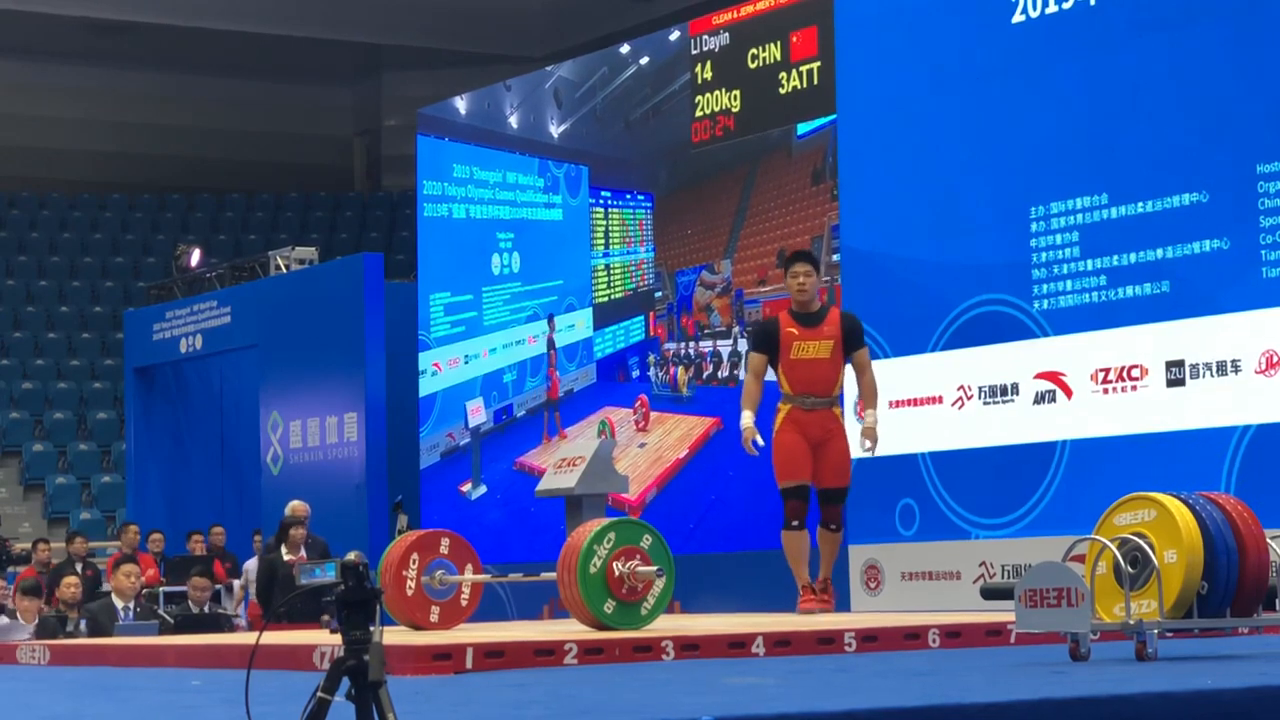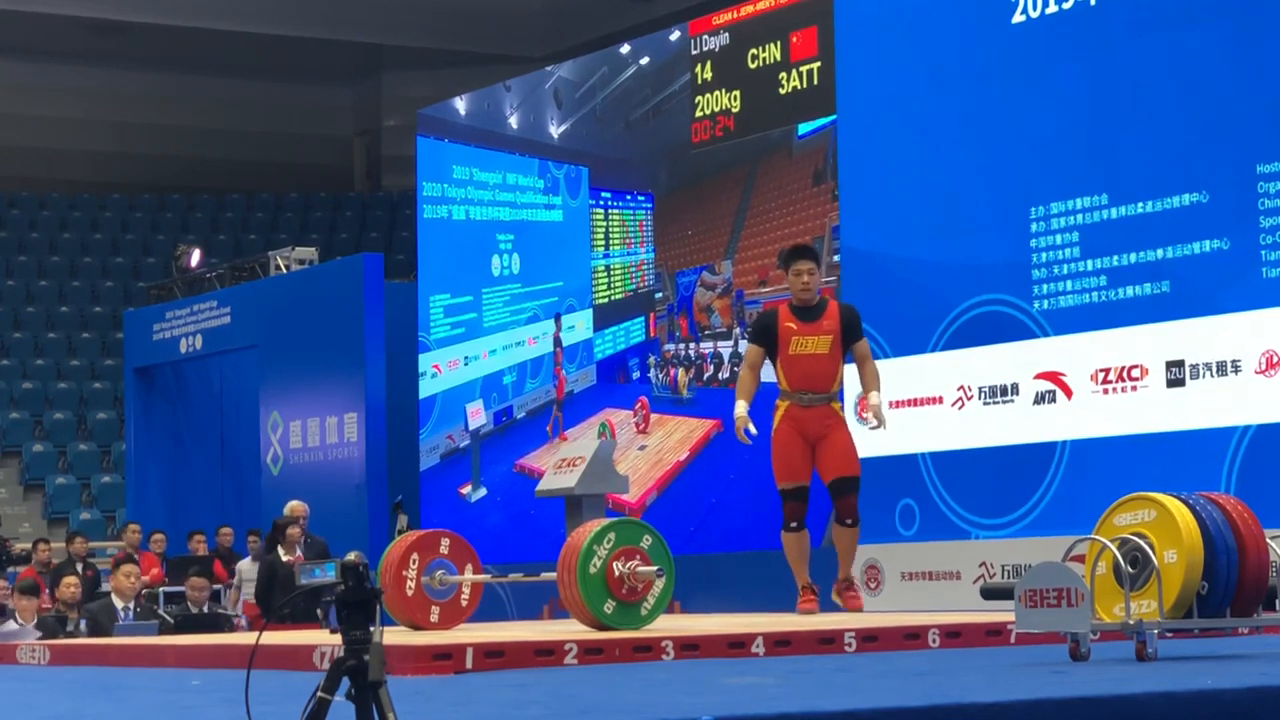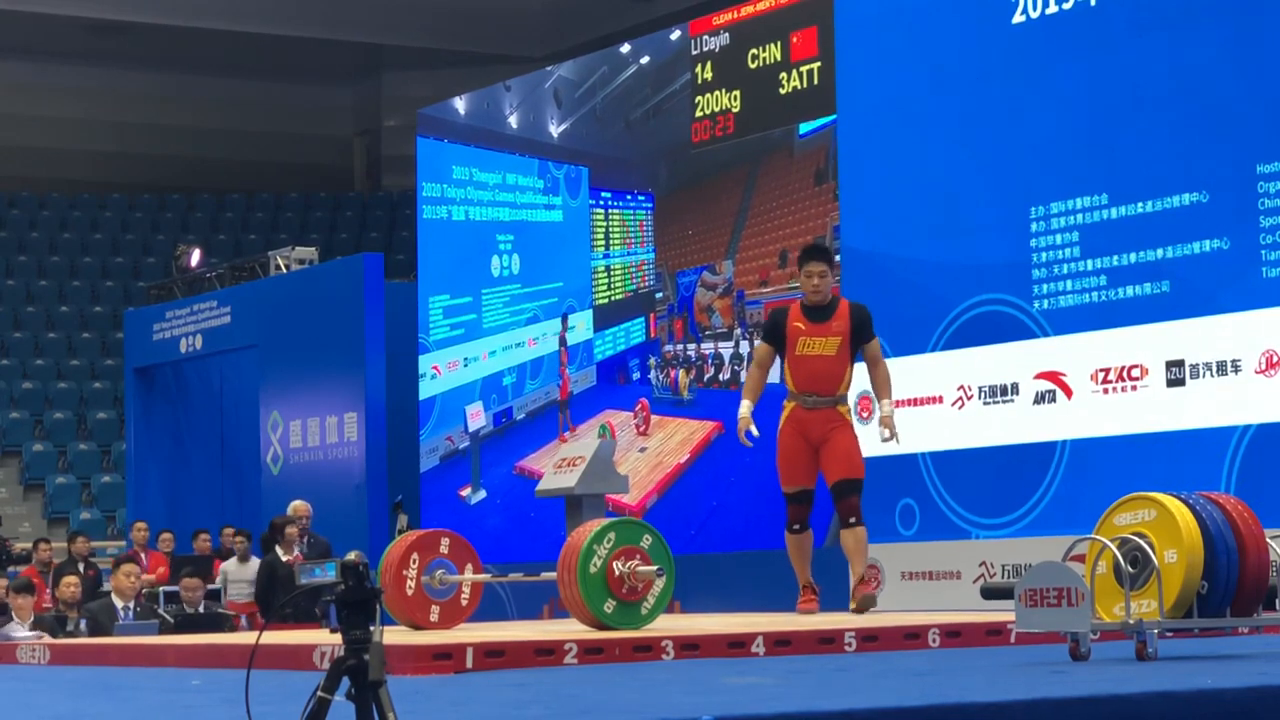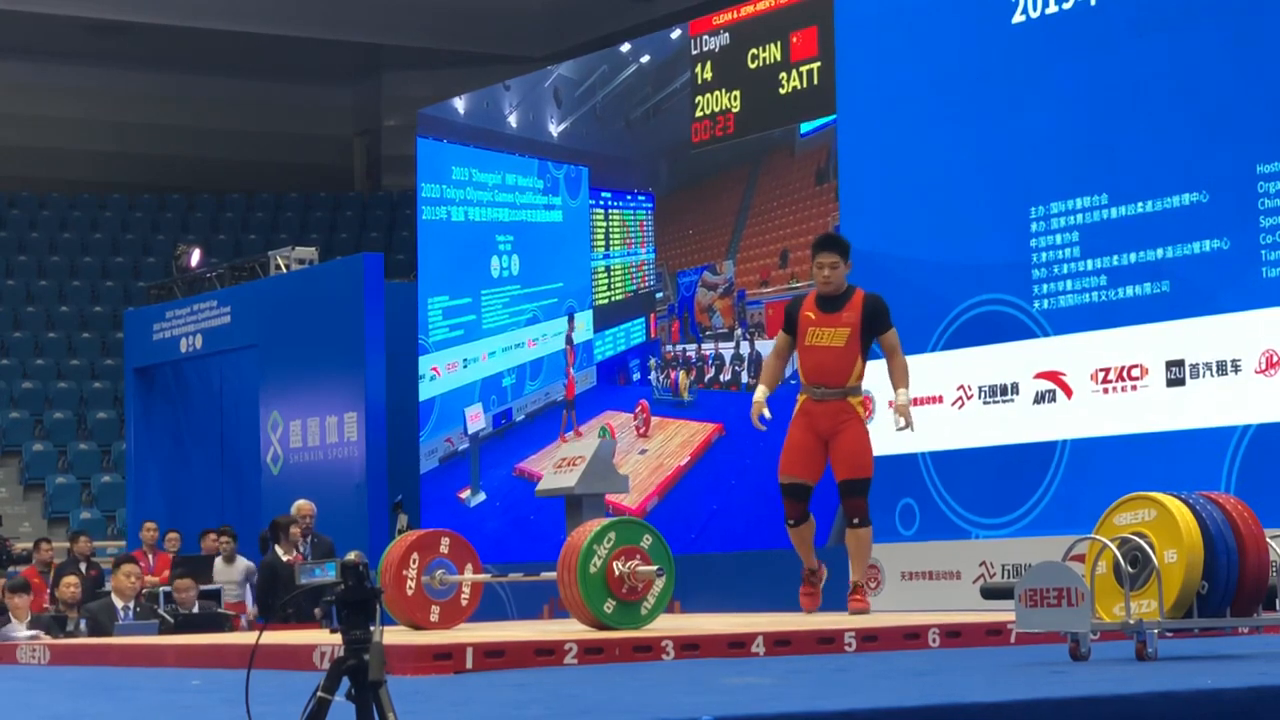
dt=0.3s
person 1, frame 1
left shoulder: (845, 323)
right shoulder: (770, 328)
left elbow: (864, 371)
right elbow: (754, 376)
left wrist: (869, 419)
right wrist: (747, 420)
left hip: (830, 421)
right hip: (790, 422)
left knee: (833, 509)
right knee: (795, 507)
left ankle: (825, 581)
right ankle: (805, 589)
person 1, frame 2
left shoulder: (844, 315)
right shoulder: (769, 320)
left elbow: (864, 360)
right elbow: (751, 367)
left wrist: (874, 399)
right wrist: (741, 409)
left hip: (831, 416)
right hip: (789, 419)
left knee: (847, 501)
right knee: (794, 507)
left ankle: (845, 581)
right ankle: (806, 589)
person 1, frame 3
left shoulder: (855, 315)
right shoulder: (781, 319)
left elbow: (876, 363)
right elbow: (759, 366)
left wrist: (886, 407)
right wrist: (745, 409)
left hip: (837, 419)
right hip: (795, 420)
left knee: (849, 502)
right knee: (797, 509)
left ankle: (861, 584)
right ankle: (807, 588)
person 1, frame 4
left shoulder: (869, 305)
right shoulder: (798, 306)
left elbow: (893, 352)
right elbow: (779, 354)
left wrist: (902, 397)
right wrist: (761, 394)
left hip: (848, 411)
right hip: (807, 409)
left knee: (854, 501)
right knee: (792, 497)
left ankle: (857, 587)
right ankle: (812, 571)
